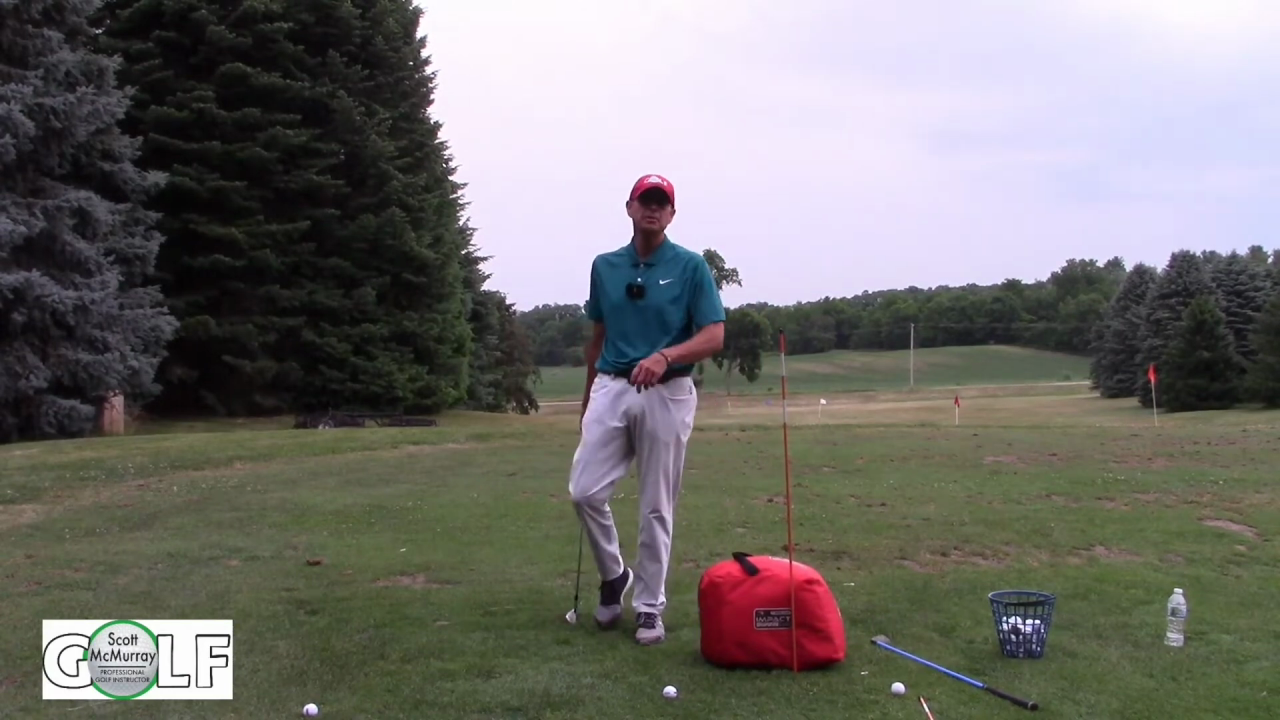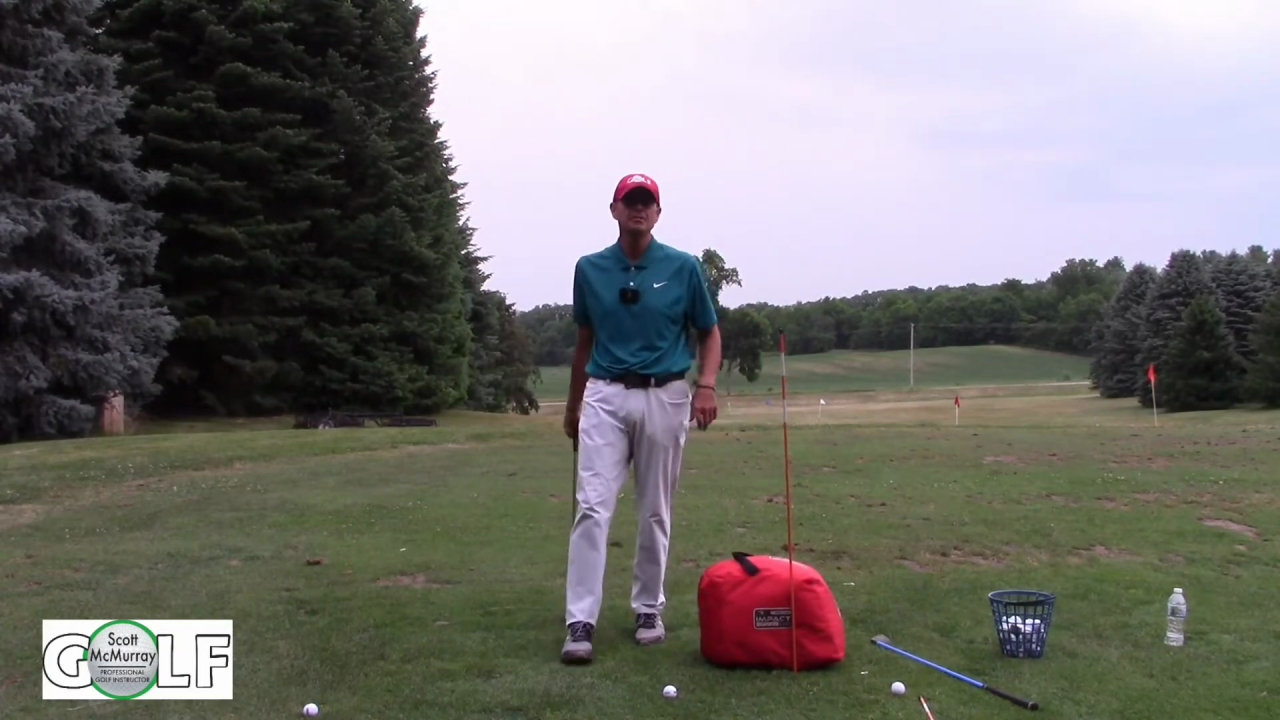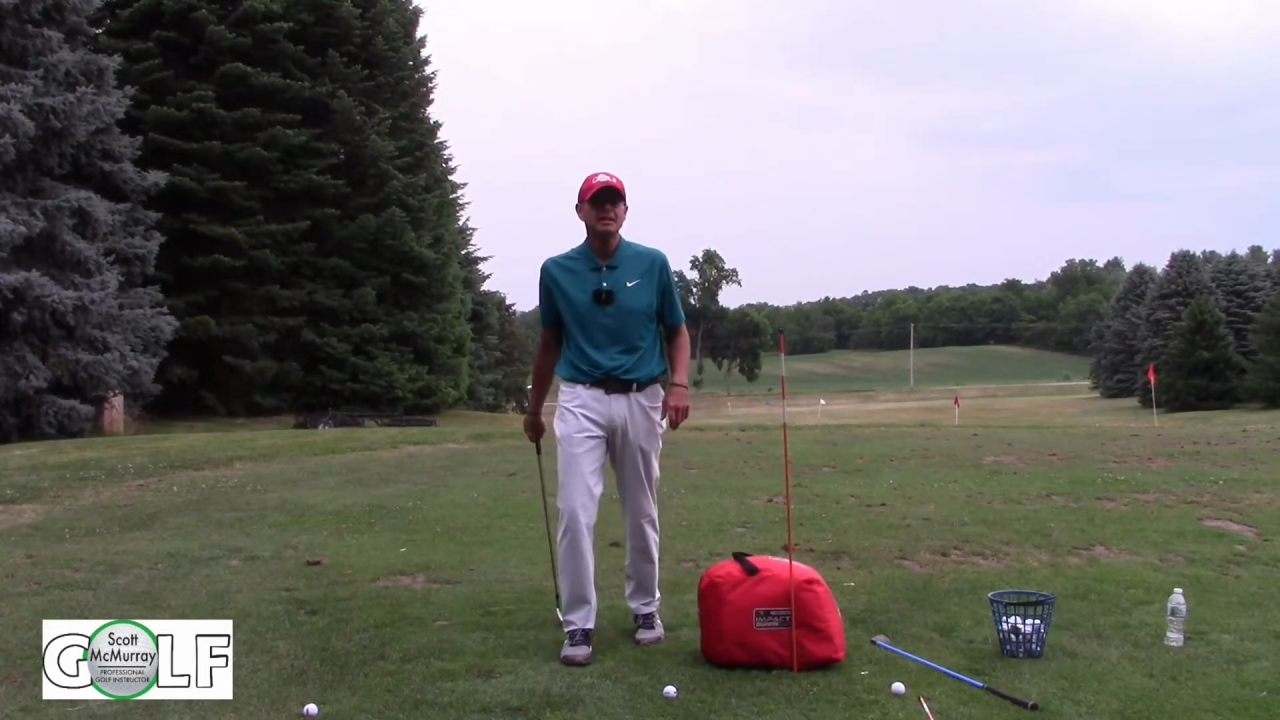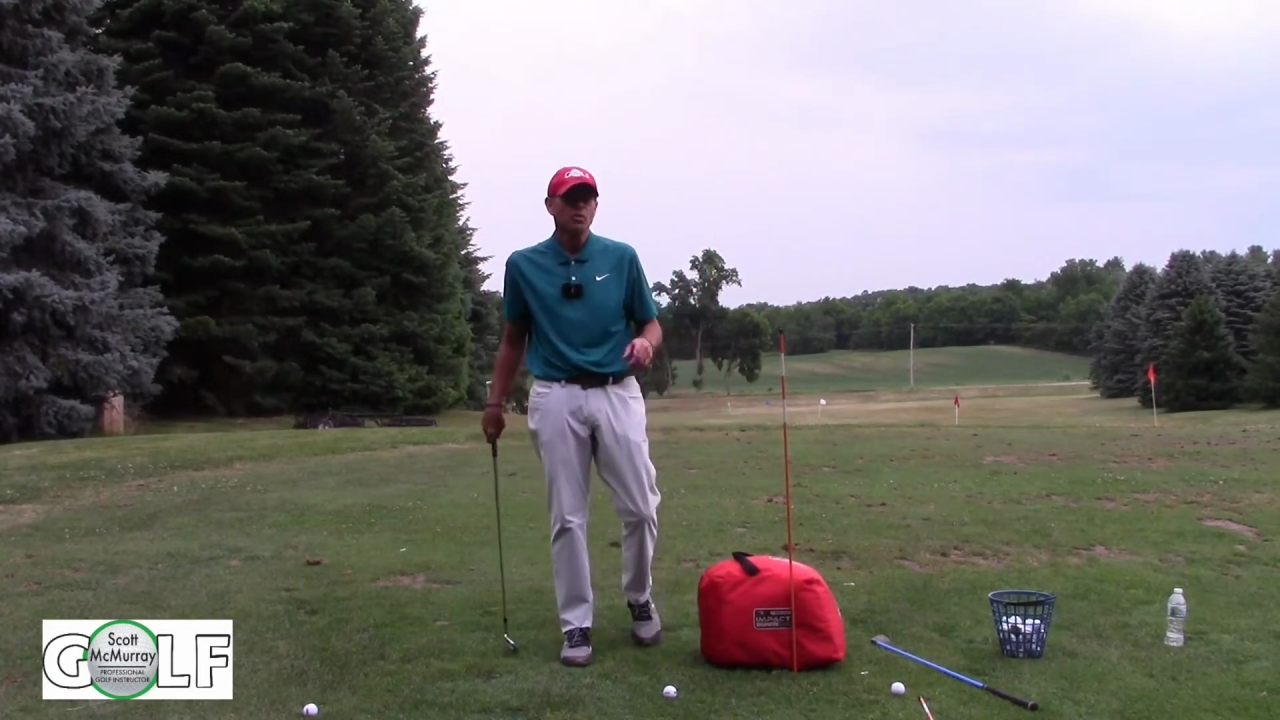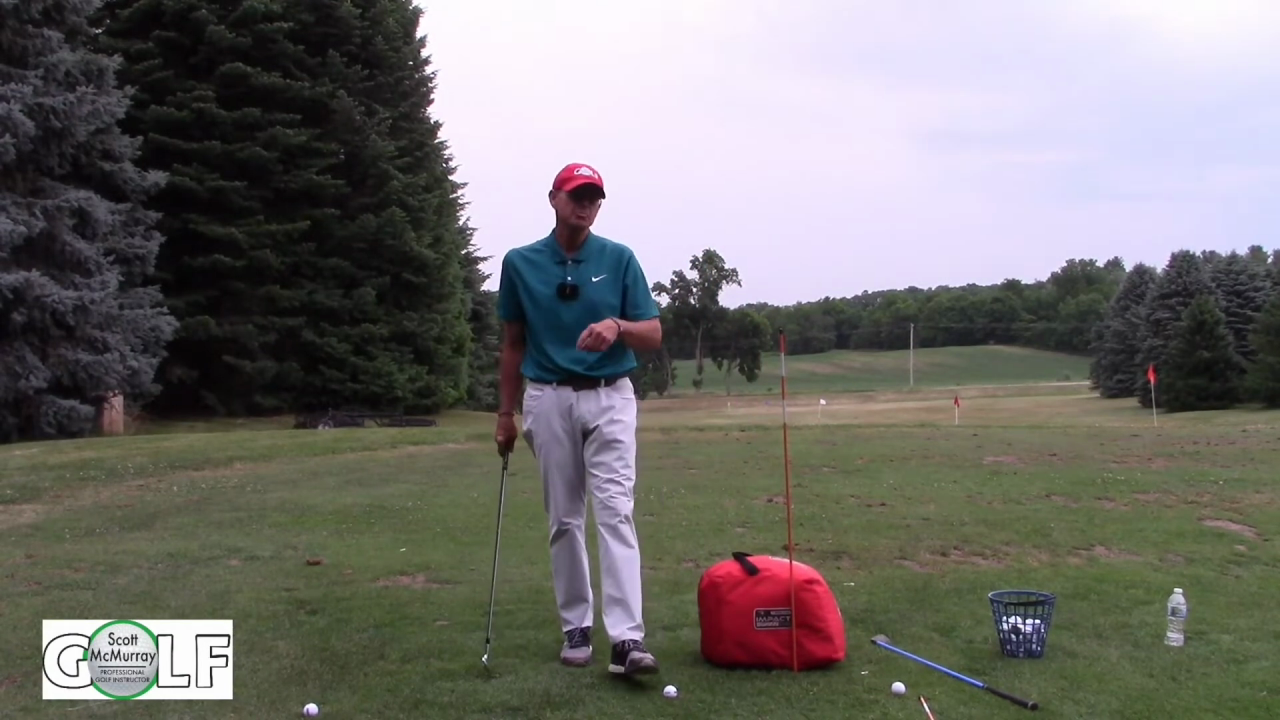
dt=0.5s
person 1, frame 1
left shoulder: (691, 266)
right shoulder: (604, 266)
left elbow: (714, 336)
left wrist: (664, 356)
right wrist: (587, 397)
left hip: (668, 394)
right hip: (611, 389)
left knee: (656, 508)
right knee: (585, 491)
left ankle: (649, 607)
right ankle: (613, 575)
person 1, frame 2
left shoulder: (684, 267)
right shoulder: (589, 268)
left elbow: (709, 332)
left wrist: (706, 385)
right wrist: (572, 404)
left hip: (664, 397)
right hip: (605, 396)
left knee: (655, 513)
right knee: (593, 508)
left ankle: (649, 609)
right ankle: (580, 623)
person 1, frame 3
left shoulder: (653, 264)
right shoulder: (556, 271)
left elbow: (676, 332)
right elbow: (550, 343)
left wrist: (678, 384)
right wrist: (534, 407)
left hip: (640, 400)
right hip: (581, 401)
left knee: (641, 514)
right knee: (575, 513)
left ankle: (645, 606)
right ankle: (579, 624)
person 1, frame 4
left shoulder: (623, 258)
right shoulder: (523, 264)
left elbow: (652, 325)
right elbow: (513, 339)
left wrist: (646, 343)
right wrist: (495, 403)
left hip: (618, 394)
right hip: (556, 399)
left knee: (640, 506)
right knee: (568, 517)
left ankle: (639, 595)
right ankle: (577, 625)
person 1, frame 5
left shoulder: (620, 258)
right shoulder: (519, 262)
left elbow: (653, 334)
right elbow: (513, 343)
left wrist: (617, 326)
right wrist: (505, 413)
left hip: (610, 398)
right hip: (549, 400)
left knee: (616, 513)
right knee: (564, 520)
left ankle: (626, 637)
right ankle: (576, 625)
